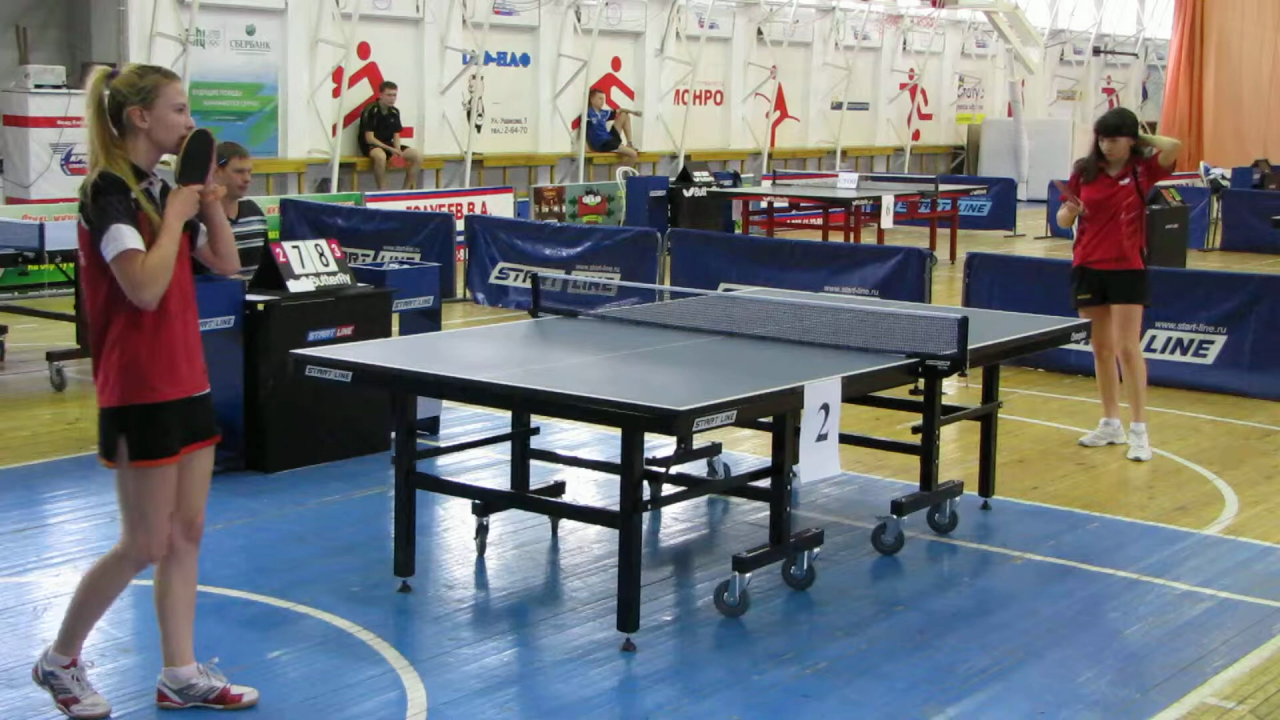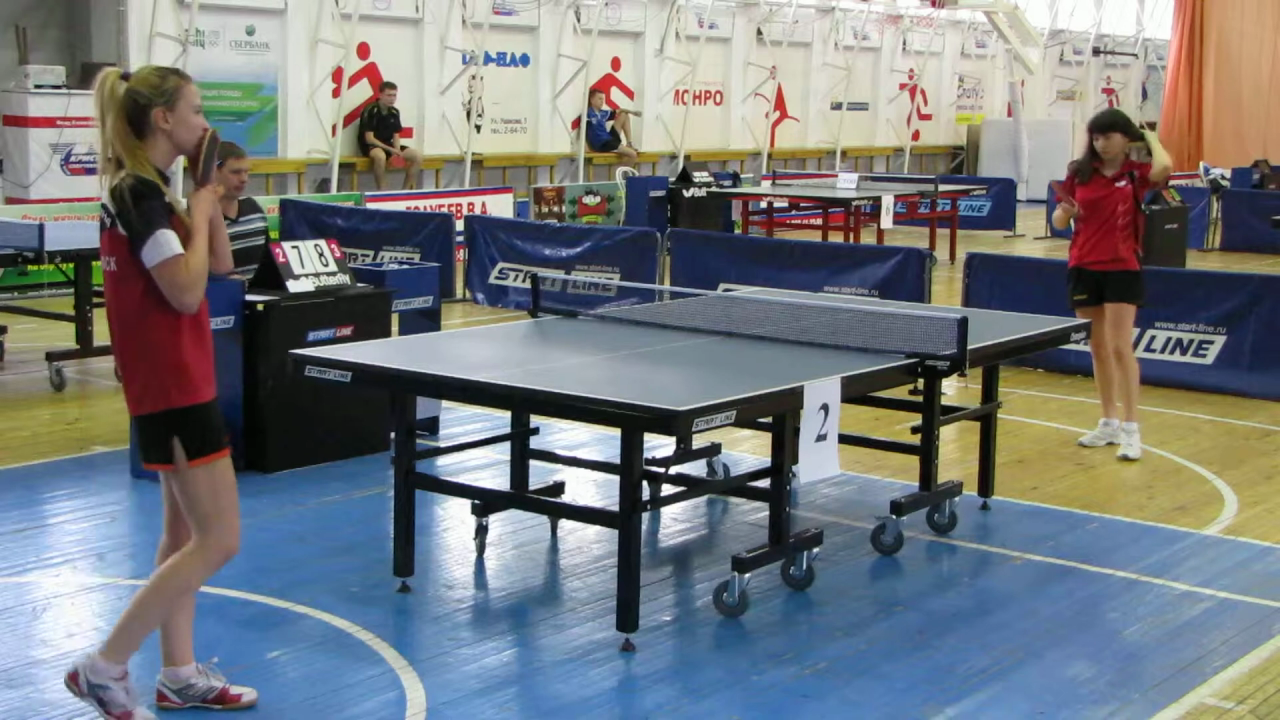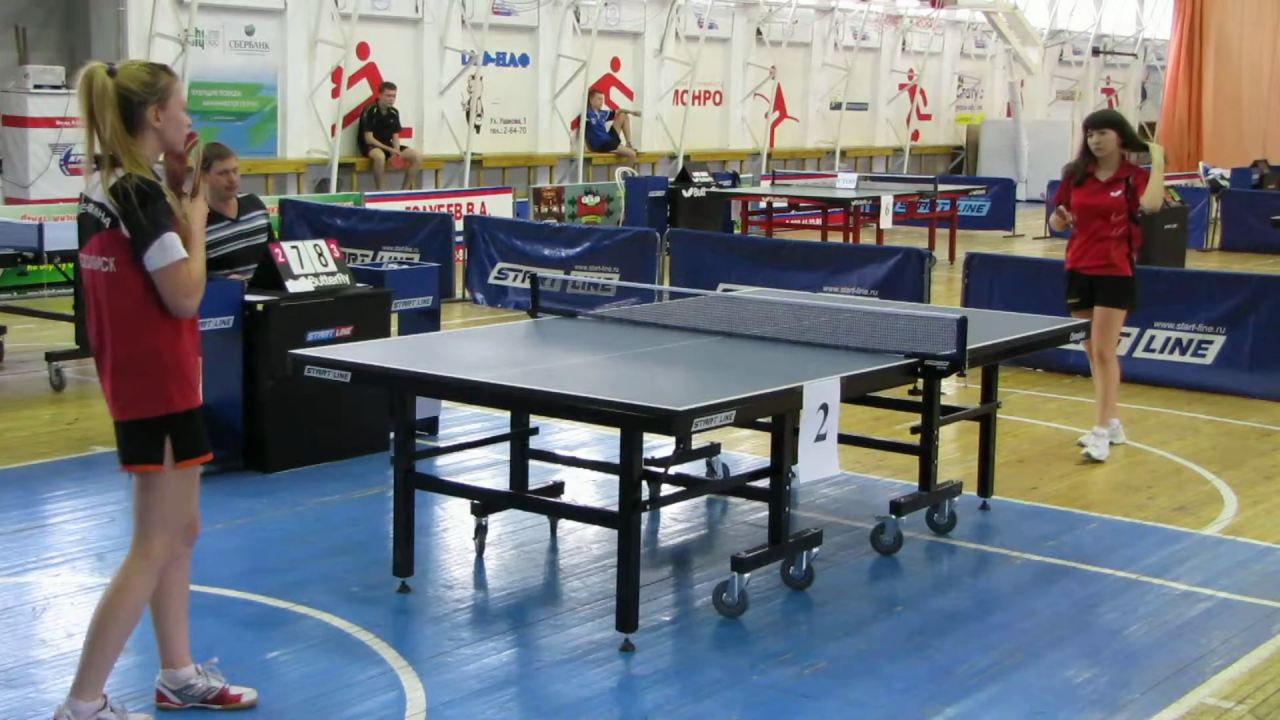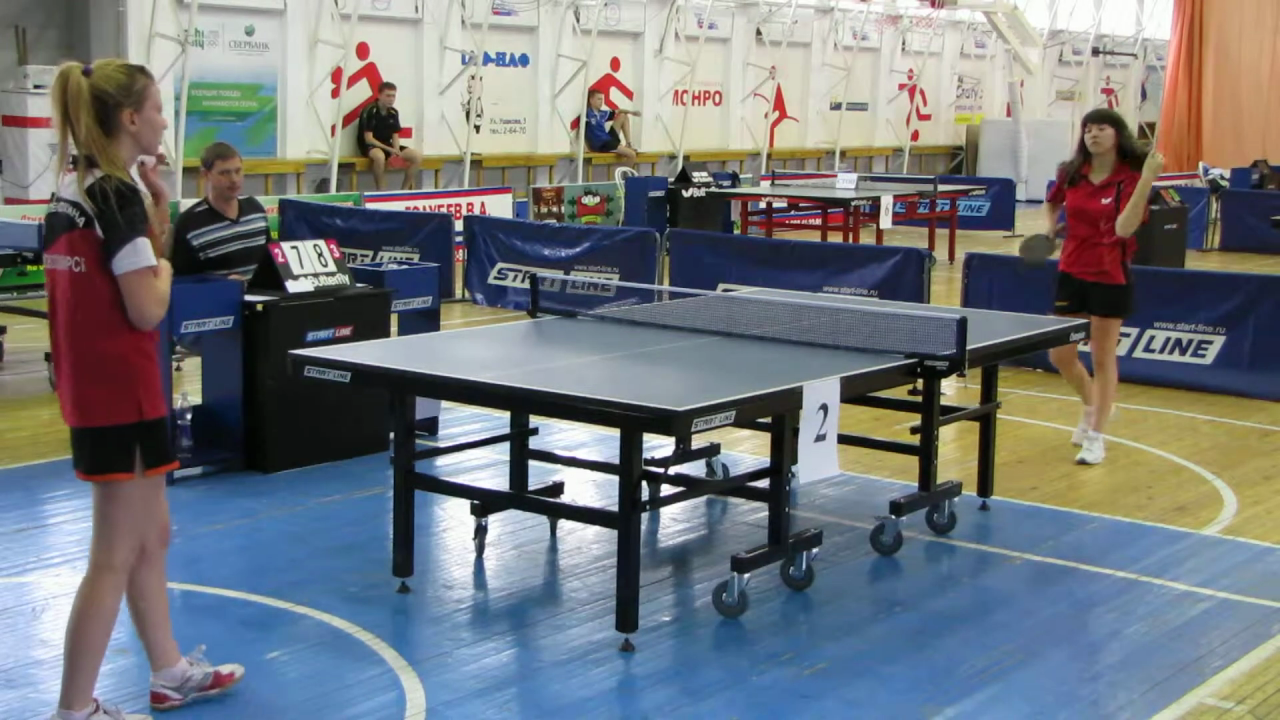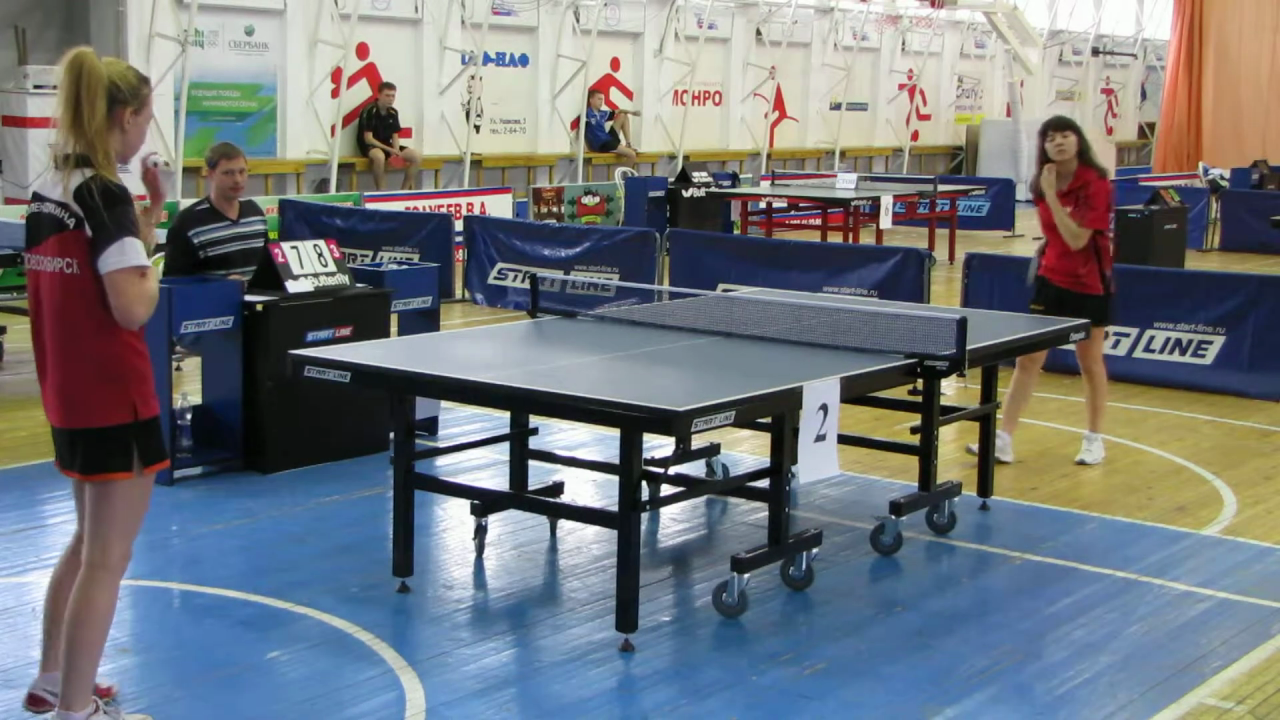
dt=0.4s
person 1, frame 1
left shoulder: (163, 188)
right shoulder: (106, 189)
left elbow: (227, 264)
right elbow: (144, 288)
left wrist: (209, 201)
right wrist: (176, 216)
left hip: (186, 379)
right hip: (140, 389)
left knee: (185, 533)
right knee: (143, 543)
right ankle: (60, 658)
person 1, frame 2
left shoulder: (148, 189)
right shoulder: (138, 192)
left elbow: (222, 264)
right elbow: (187, 294)
left wrist: (210, 203)
right wrist: (199, 215)
left hip: (182, 383)
right hip: (171, 388)
left knee: (185, 534)
right knee: (219, 542)
right ankle: (102, 665)
person 1, frame 3
left shoulder: (106, 185)
right shoulder: (140, 193)
left elbow: (153, 268)
right elbow: (185, 297)
left wrist: (178, 191)
right wrist: (195, 223)
left hip: (137, 384)
right hip: (159, 389)
left knee: (178, 535)
right knee: (153, 550)
person 1, frame 4
left shoulder: (71, 189)
right shoulder: (116, 194)
right elbow: (145, 310)
left wrist: (157, 205)
right wrist: (166, 270)
left hip: (90, 392)
right hip: (121, 396)
left knee: (151, 536)
right knee: (114, 560)
person 1, frame 5
left shoulder: (49, 190)
right shoulder: (103, 194)
right elbow: (132, 309)
left wrist: (149, 220)
right wrist: (154, 277)
left hip: (69, 396)
right hip: (114, 398)
left knee: (89, 542)
right knee: (108, 558)
person 2, frame 1
left shoulder: (1142, 171)
right shoulder: (1084, 171)
left elbow: (1174, 146)
right elbow: (1062, 221)
left wrist: (1142, 138)
right wrist: (1070, 211)
left hip: (1127, 269)
right hip: (1088, 268)
left knee: (1127, 348)
right knee: (1100, 348)
left ankle: (1138, 430)
right ankle: (1111, 423)
person 2, frame 2
left shoulder: (1137, 173)
right shoulder: (1079, 172)
left elbow: (1164, 167)
right elbow: (1058, 222)
left wrist: (1150, 137)
right wrist: (1065, 212)
left hip: (1122, 269)
right hip: (1084, 269)
left knee: (1120, 347)
right knee: (1098, 349)
left ankle: (1131, 429)
right ankle: (1109, 423)
person 2, frame 3
left shoulder: (1135, 177)
right shoulder: (1075, 175)
left elbow: (1152, 205)
right elbow: (1057, 223)
left wrist: (1157, 160)
right wrist: (1061, 218)
left hip: (1115, 273)
right hip: (1079, 271)
left knee: (1104, 351)
right knee: (1093, 352)
left ankle: (1101, 432)
right ankle: (1111, 424)
person 2, frame 4
left shoulder: (1131, 180)
right shoulder: (1070, 174)
left elbow: (1125, 230)
right elbow: (1052, 204)
left wrist: (1148, 177)
right wrist: (1050, 229)
left hip: (1109, 279)
right hip: (1071, 273)
left knee: (1103, 358)
right knee: (1059, 354)
left ankle: (1095, 437)
right ankle: (1091, 407)
person 2, frame 5
left shoulder: (1097, 184)
right shoulder: (1043, 184)
left elbow: (1076, 240)
left wrist: (1052, 195)
right wrist: (1047, 243)
left hip: (1089, 287)
right hip: (1050, 281)
left knee: (1091, 364)
right knee: (1027, 361)
left ankle: (1094, 438)
right ankle: (1003, 440)
